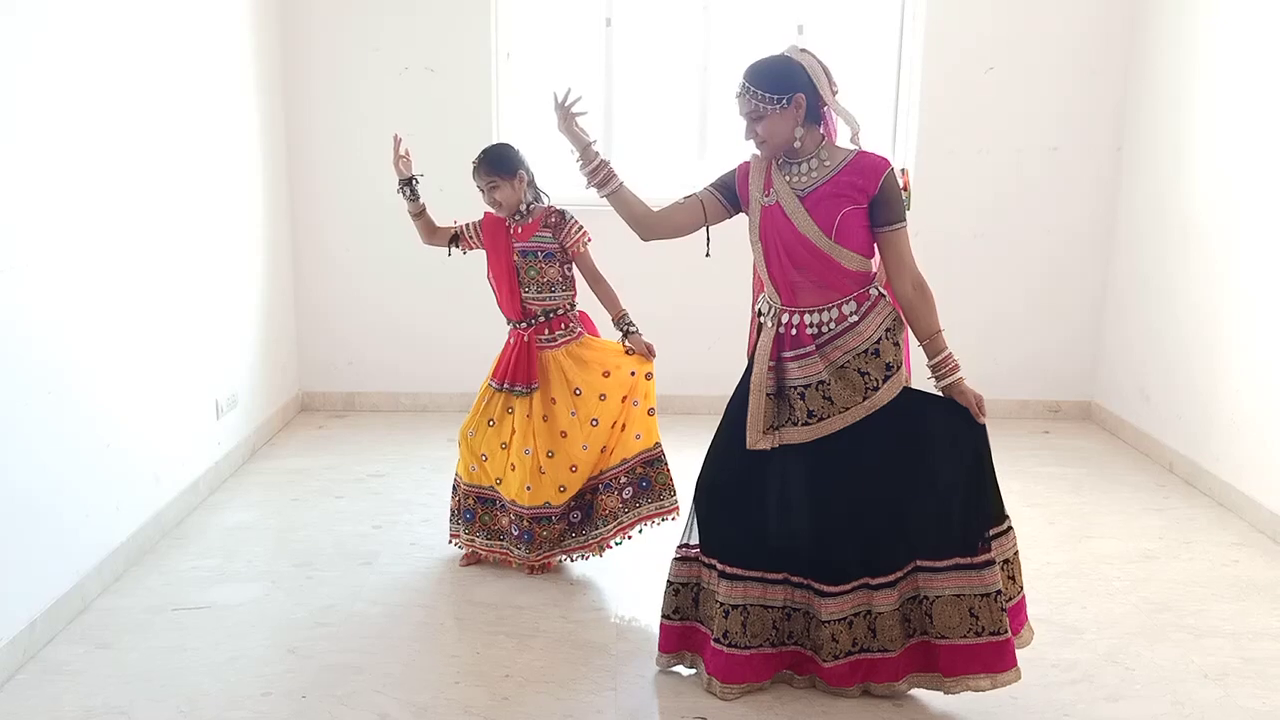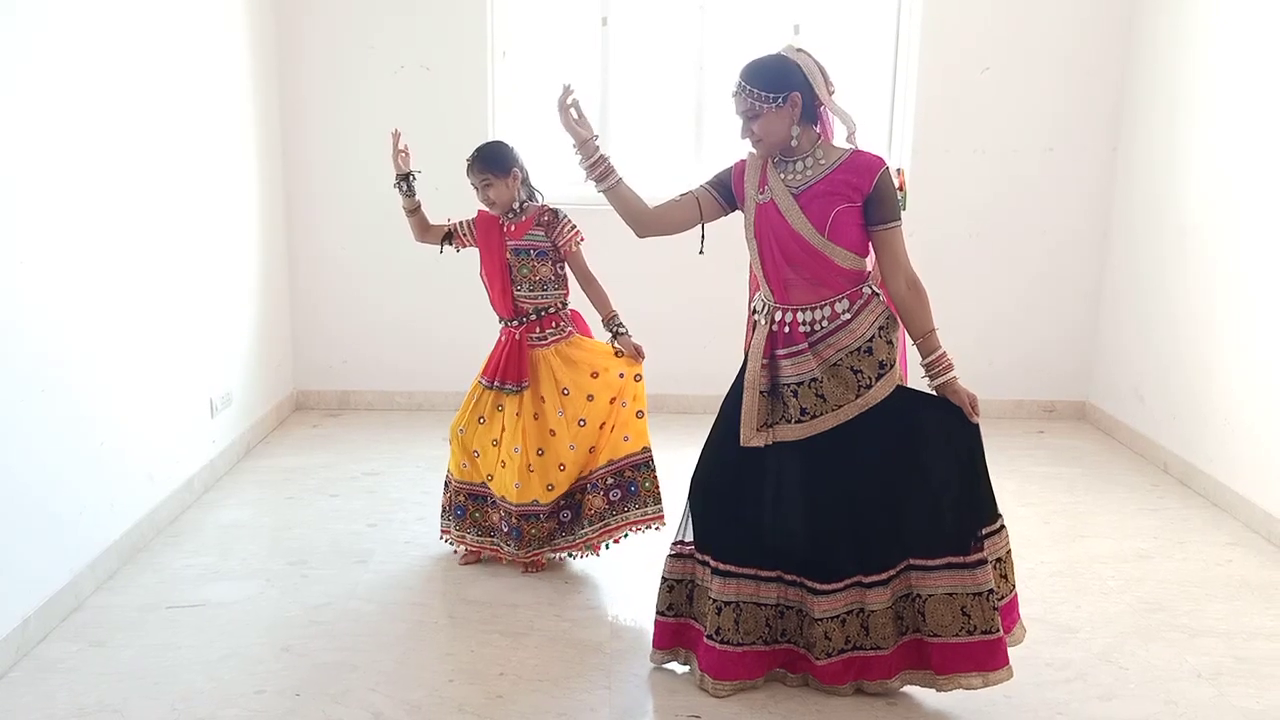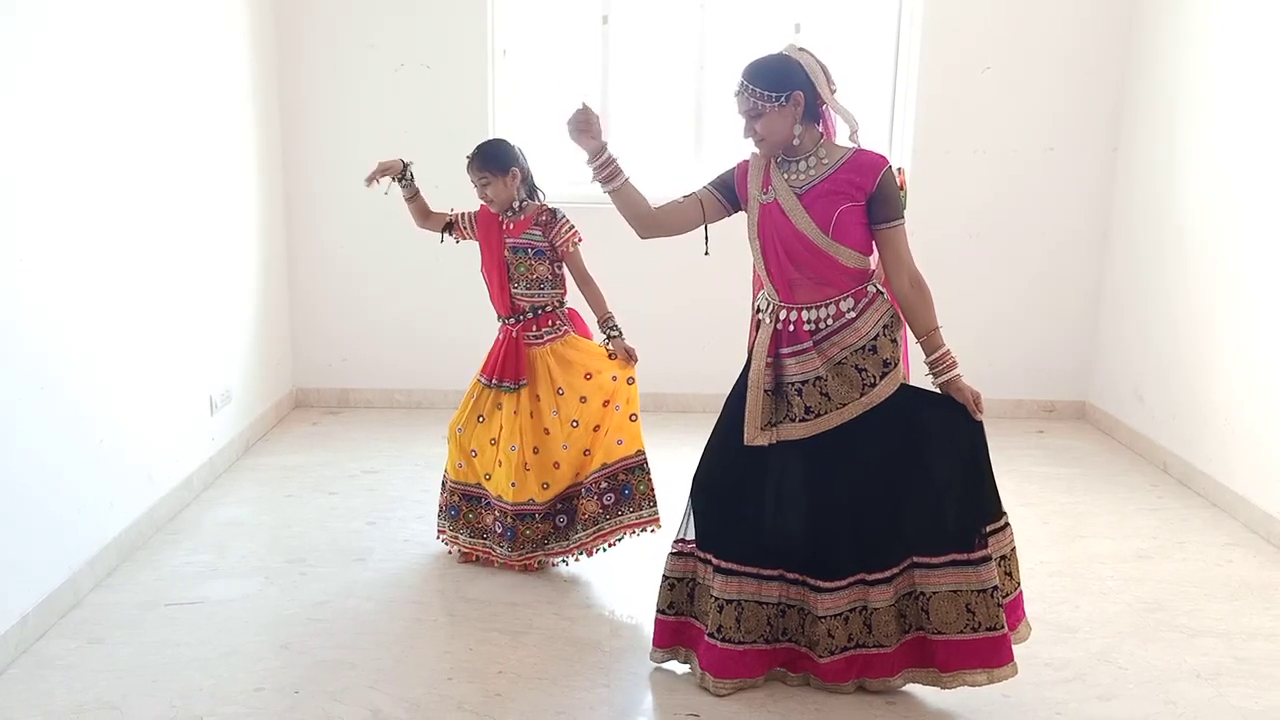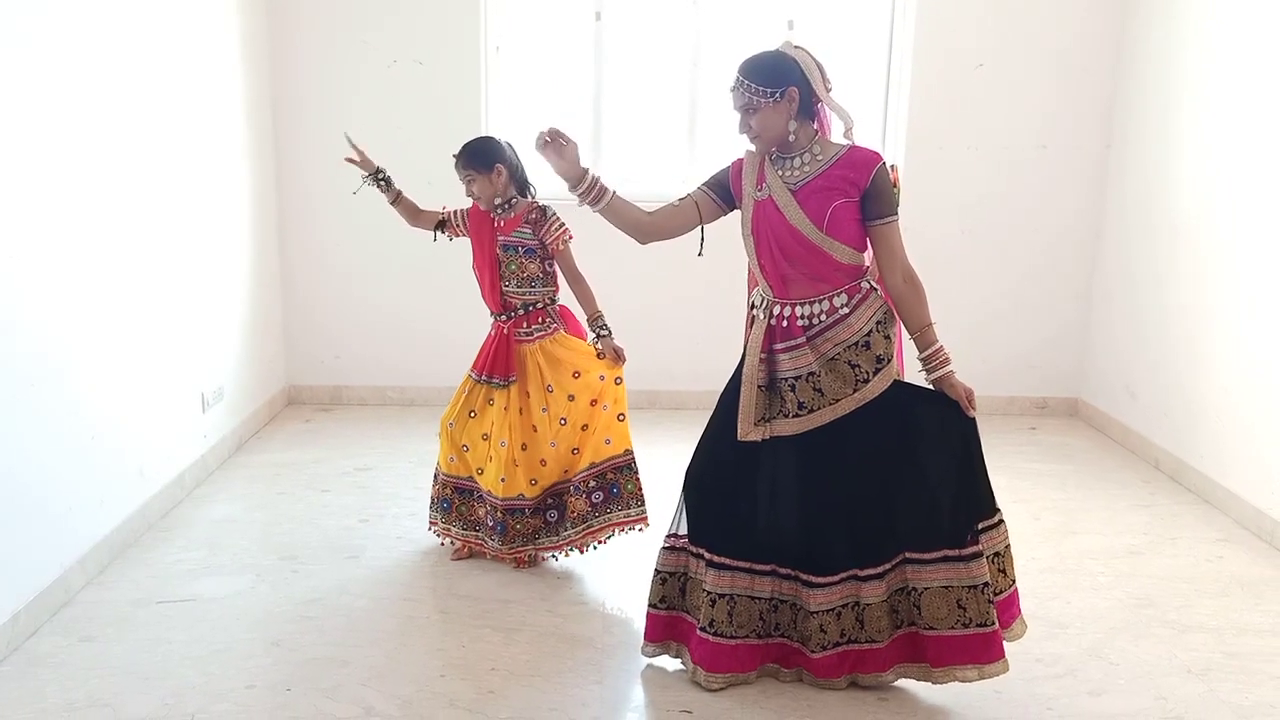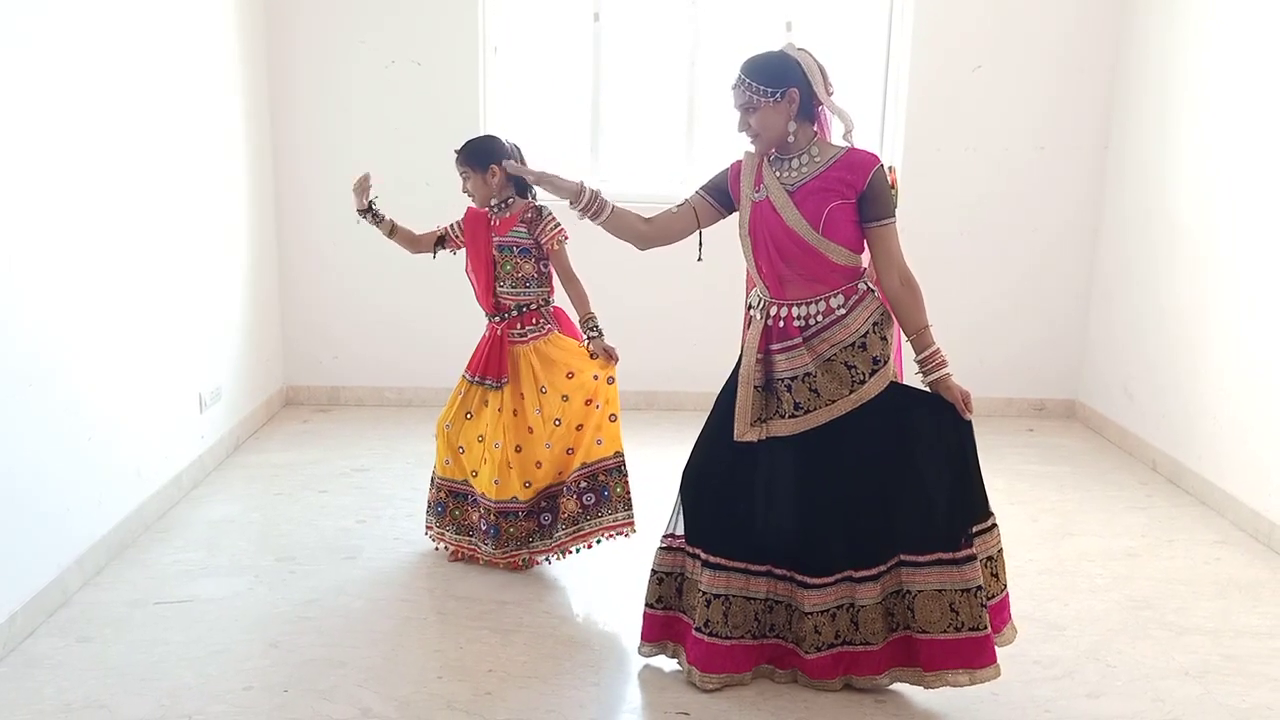
dt=1s
person 1, frame 1
left shoulder: (868, 173)
right shoulder: (750, 179)
left elbow: (907, 281)
right elbow: (652, 225)
left wrist: (949, 375)
right wrist: (587, 151)
left hip: (864, 365)
right hip: (783, 368)
left knee: (870, 505)
right knee: (753, 501)
left ankle: (868, 649)
right ankle: (765, 643)
person 1, frame 2
left shoulder: (864, 173)
right shoulder: (746, 178)
left elbow: (901, 280)
right elbow: (648, 222)
left wrist: (942, 374)
right wrist: (588, 147)
left hip: (858, 362)
right hip: (778, 365)
left knee: (861, 503)
right knee: (755, 501)
left ankle: (862, 649)
right ankle: (762, 642)
person 1, frame 3
left shoulder: (867, 172)
right shoulder: (749, 178)
left elbow: (904, 279)
right elbow: (651, 223)
left wrist: (946, 371)
right wrist: (598, 155)
left hip: (862, 361)
right hip: (782, 364)
left knee: (868, 502)
right knee: (748, 498)
left ankle: (865, 647)
right ankle: (762, 641)
person 1, frame 4
left shoulder: (861, 168)
right shoulder: (745, 176)
left elbow: (898, 275)
right elbow: (649, 227)
left wrist: (940, 368)
right wrist: (577, 176)
left hip: (856, 357)
right hip: (777, 361)
left knee: (864, 496)
right knee: (754, 496)
left ankle: (860, 642)
right ankle: (760, 638)
person 1, frame 5
left shoulder: (859, 170)
right shoulder: (742, 178)
left elbow: (894, 277)
right elbow: (649, 233)
left wrist: (935, 370)
right wrist: (568, 190)
left hip: (852, 358)
right hip: (773, 361)
left knee: (859, 498)
right knee: (732, 490)
left ankle: (857, 645)
right ankle: (760, 639)
person 2, frame 1
left shoulder: (557, 222)
right shoulder: (490, 229)
left elbow: (594, 278)
right elbow: (431, 236)
left wrist: (629, 330)
right wrist: (408, 185)
left hip: (565, 346)
right hip: (520, 349)
left knee: (557, 439)
right knee: (489, 436)
left ankle: (545, 542)
right ankle: (493, 536)
person 2, frame 2
left shoulder: (551, 221)
right shoulder: (483, 227)
left elbow: (586, 278)
right elbow: (424, 233)
left wrist: (619, 332)
right wrist: (405, 180)
left hip: (556, 345)
right hip: (512, 347)
left knee: (550, 439)
right knee: (480, 434)
left ankle: (540, 541)
right ankle: (490, 534)
person 2, frame 3
left shoulder: (549, 220)
right shoulder: (484, 224)
left elbow: (583, 279)
right elbow: (425, 219)
left wrist: (613, 333)
right wrist: (403, 175)
left hip: (554, 343)
right hip: (510, 346)
left knee: (549, 436)
right knee: (477, 432)
left ankle: (537, 541)
right ankle: (486, 535)
person 2, frame 4
left shoulder: (539, 217)
right shoulder: (475, 220)
left elbow: (573, 277)
right elbow: (417, 217)
left wrist: (602, 332)
right wrist: (376, 175)
left hip: (546, 339)
right hip: (502, 342)
left knee: (540, 431)
right knee: (467, 427)
left ankle: (530, 536)
right ankle: (484, 530)
person 2, frame 5
left shoulder: (537, 218)
right shoulder: (474, 224)
left elbow: (568, 278)
right elbow: (417, 243)
left wrist: (594, 335)
right wrist: (369, 210)
left hip: (540, 341)
right hip: (498, 344)
left knee: (535, 434)
right knee: (463, 428)
left ankle: (524, 537)
right ankle: (478, 534)
